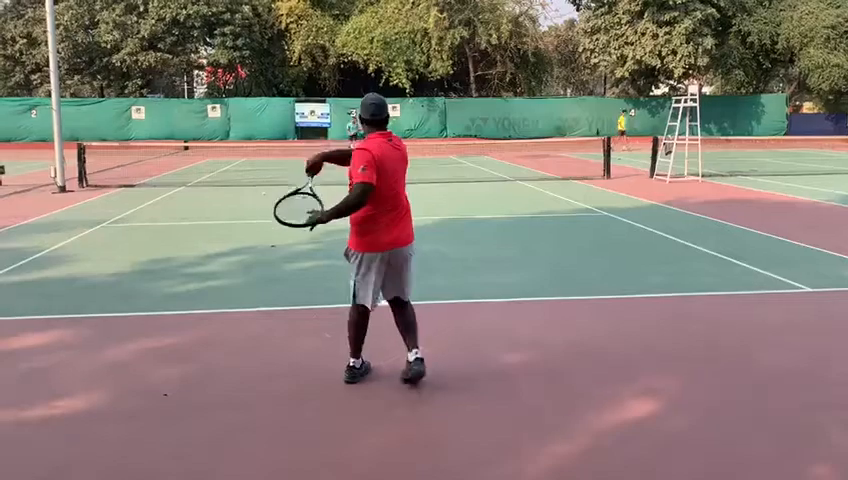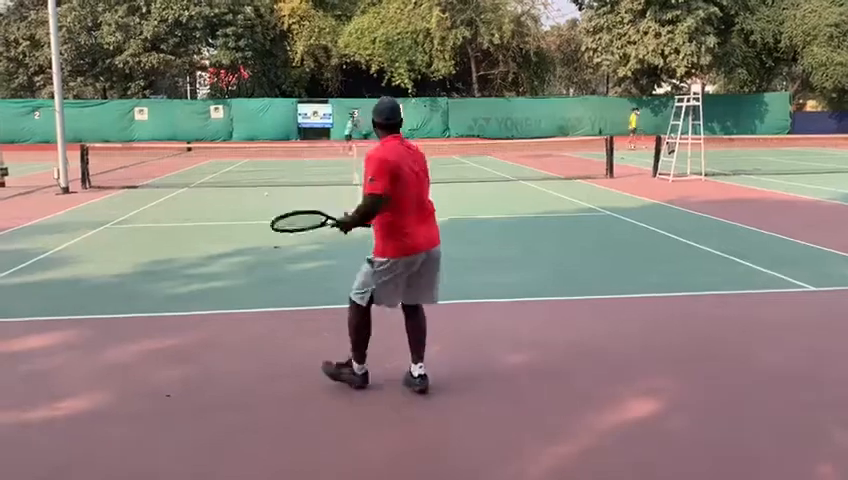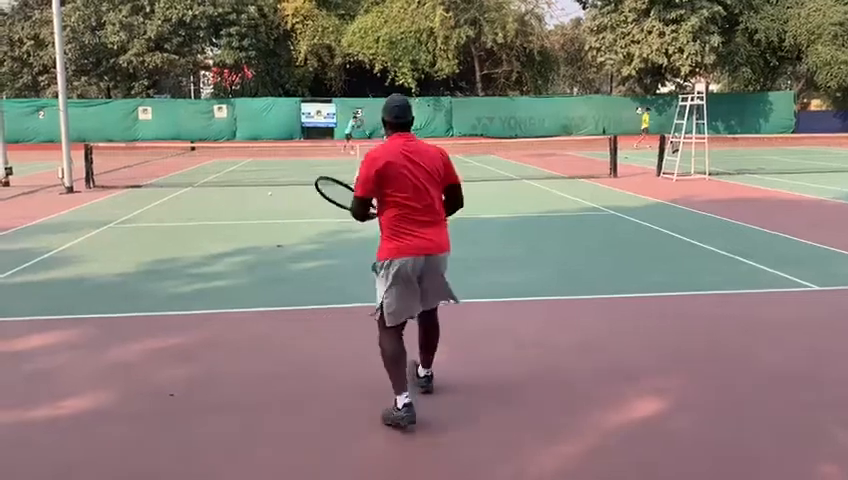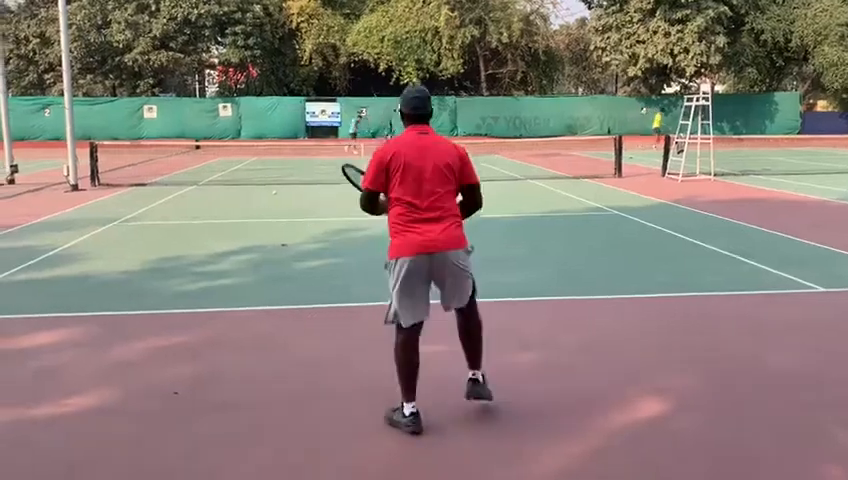
dt=0.3s
person 1, frame 1
left shoulder: (367, 150)
right shoulder: (398, 146)
left elbow: (360, 196)
left wrist: (328, 215)
right wrist: (324, 156)
left hip: (370, 244)
right hip: (402, 240)
left knee: (361, 304)
right knee: (400, 300)
left ankle: (354, 364)
right ankle: (414, 357)
person 1, frame 2
left shoulder: (378, 156)
right shoulder: (417, 153)
left elbow: (372, 205)
left wrist: (350, 221)
right wrist: (364, 217)
left hip: (396, 250)
right hip: (429, 244)
left knee: (359, 304)
right knee: (413, 306)
left ankle: (357, 369)
right ankle: (418, 372)
person 1, frame 3
left shoulder: (375, 158)
right shoulder: (437, 154)
left elbow: (359, 211)
right elbow: (456, 201)
left wrist: (375, 211)
left hip: (399, 253)
right hip: (437, 248)
left knee: (389, 327)
right knee: (428, 311)
left ankle: (403, 403)
right ankle: (425, 373)
person 1, frame 4
left shoulder: (387, 151)
right shoulder: (454, 151)
left elbow: (367, 204)
right elbow: (474, 202)
left hip: (408, 251)
right hip: (450, 246)
left knee: (407, 329)
right knee: (467, 308)
left ankle: (409, 411)
right ankle: (476, 379)
